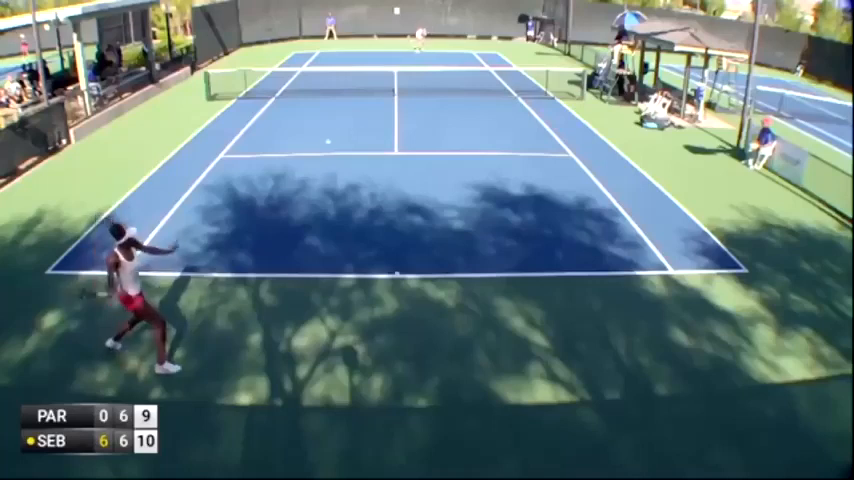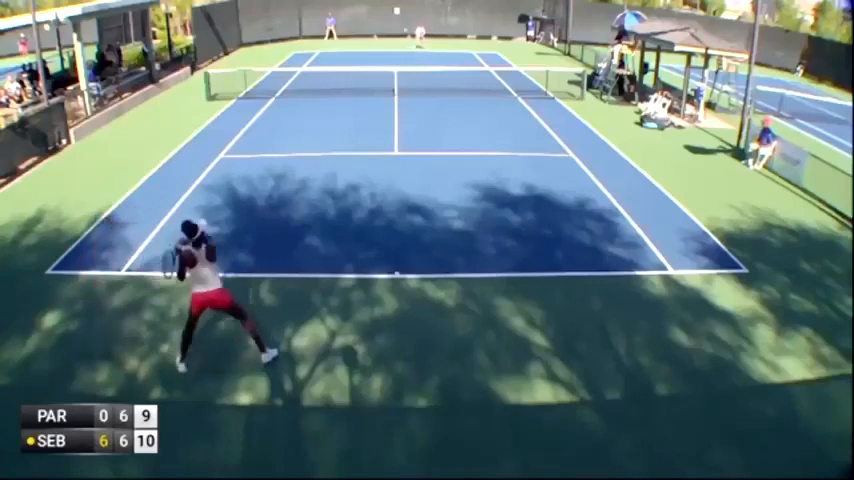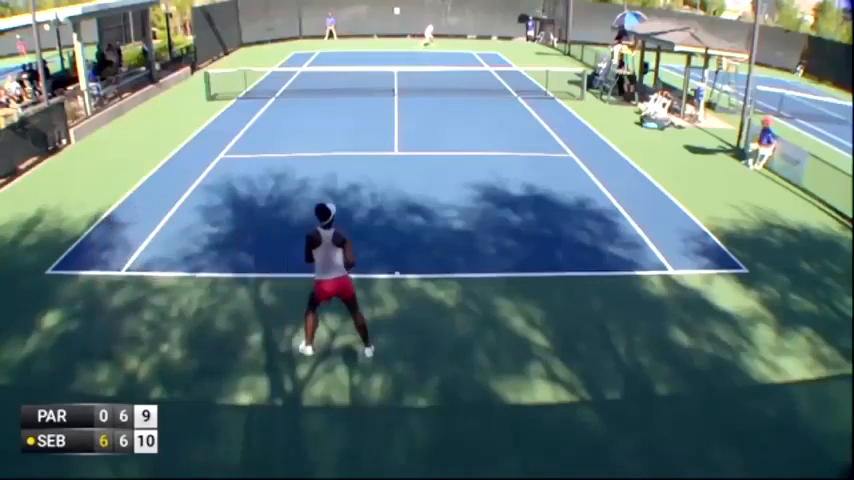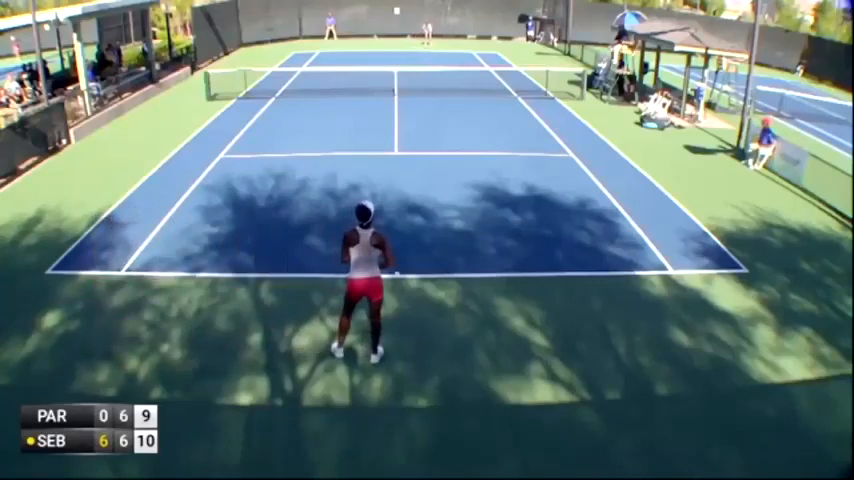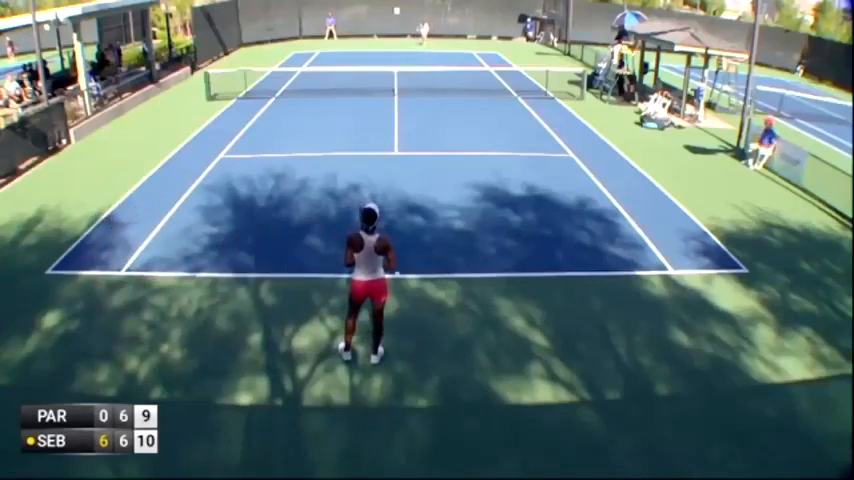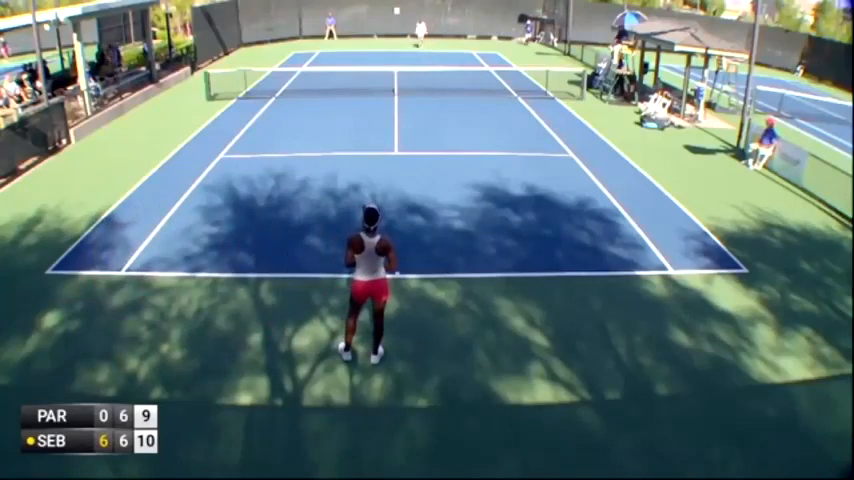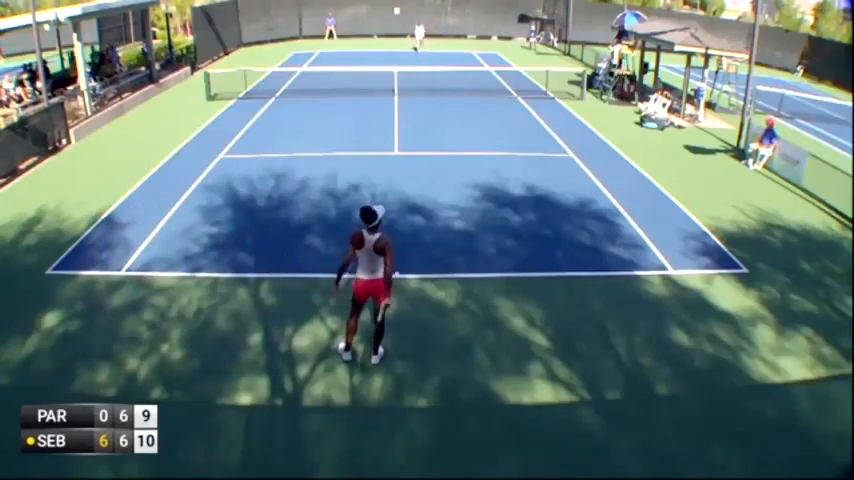
dt=0.7s
person 1, frame 1
left shoulder: (132, 246)
right shoulder: (113, 257)
left elbow: (148, 249)
right elbow: (110, 279)
left wrist: (168, 251)
right wrist: (113, 289)
left hip: (136, 293)
right hip: (131, 297)
left knee: (138, 317)
right knee: (160, 323)
left ankle: (114, 341)
right ankle: (161, 364)
person 1, frame 2
left shoulder: (185, 254)
right shoulder: (210, 248)
left elbow: (181, 277)
left hip: (198, 296)
right hip: (218, 293)
left knee: (190, 327)
right knee: (245, 319)
left ankle: (182, 361)
right ankle: (265, 353)
person 1, frame 3
left shoulder: (312, 237)
right shoulder: (340, 238)
left elbow: (308, 259)
right elbow: (351, 262)
left hip: (322, 283)
right hip: (342, 281)
left knee: (311, 309)
right knee: (355, 312)
left ankle: (308, 346)
right ankle: (367, 347)
person 1, frame 4
left shoulder: (349, 235)
right shoulder: (379, 238)
left elbow: (344, 259)
right elbow: (390, 262)
left hip: (355, 282)
right hip: (374, 282)
left knee: (346, 313)
right knee: (375, 316)
left ankle: (339, 347)
right ankle: (375, 352)
person 1, frame 5
left shoulder: (353, 239)
right shoulder: (383, 242)
left elbow: (348, 262)
right elbow: (392, 266)
left hip: (359, 283)
right hip: (378, 283)
left knee: (352, 315)
right knee: (378, 318)
left ankle: (346, 349)
right ankle: (375, 353)
person 1, frame 6
left shoulder: (354, 240)
right shoulder: (384, 242)
left elbow: (348, 263)
right elbow: (393, 267)
right wrist: (380, 264)
left hip: (359, 283)
right hip: (379, 283)
left knee: (352, 315)
right knee: (378, 318)
left ankle: (346, 350)
right ankle: (375, 353)
person 1, frame 7
left shoulder: (356, 237)
right shoulder: (384, 242)
left elbow: (347, 261)
right elbow: (388, 270)
left wrist: (337, 281)
right wrist: (388, 294)
left hip: (361, 282)
right hip: (379, 283)
left knee: (354, 315)
right knee: (379, 318)
left ankle: (347, 350)
right ankle: (375, 353)
